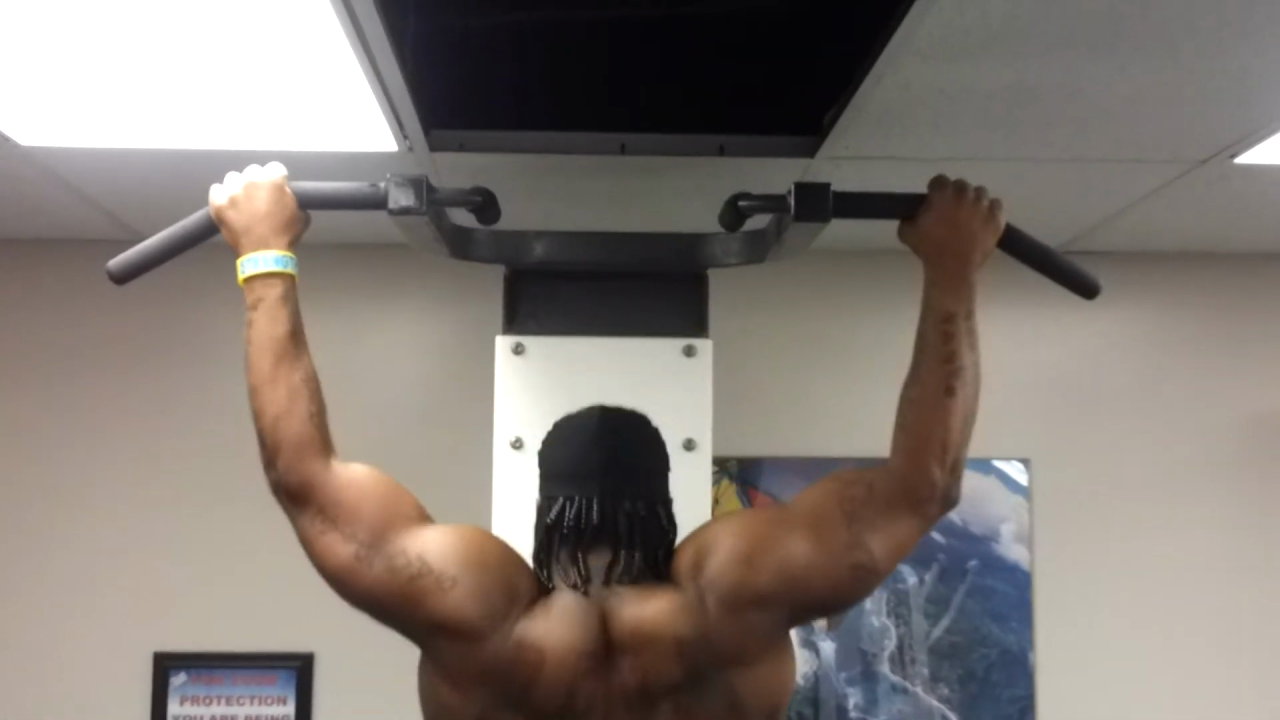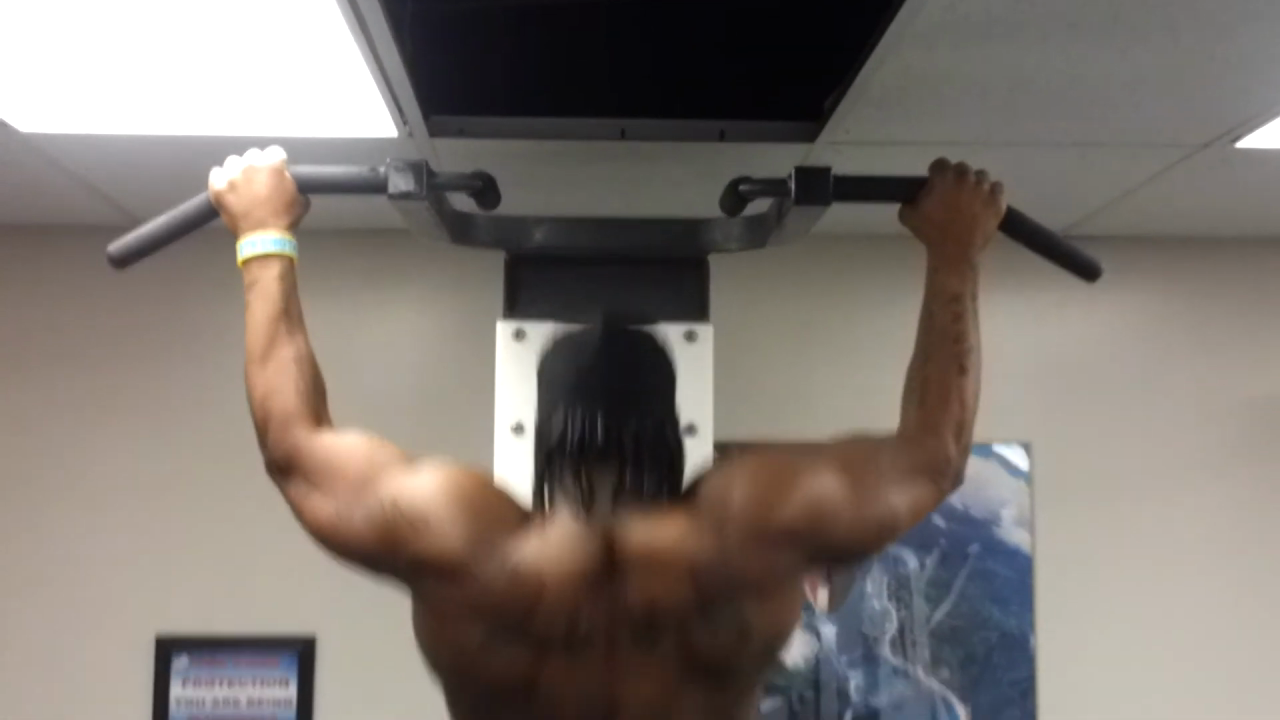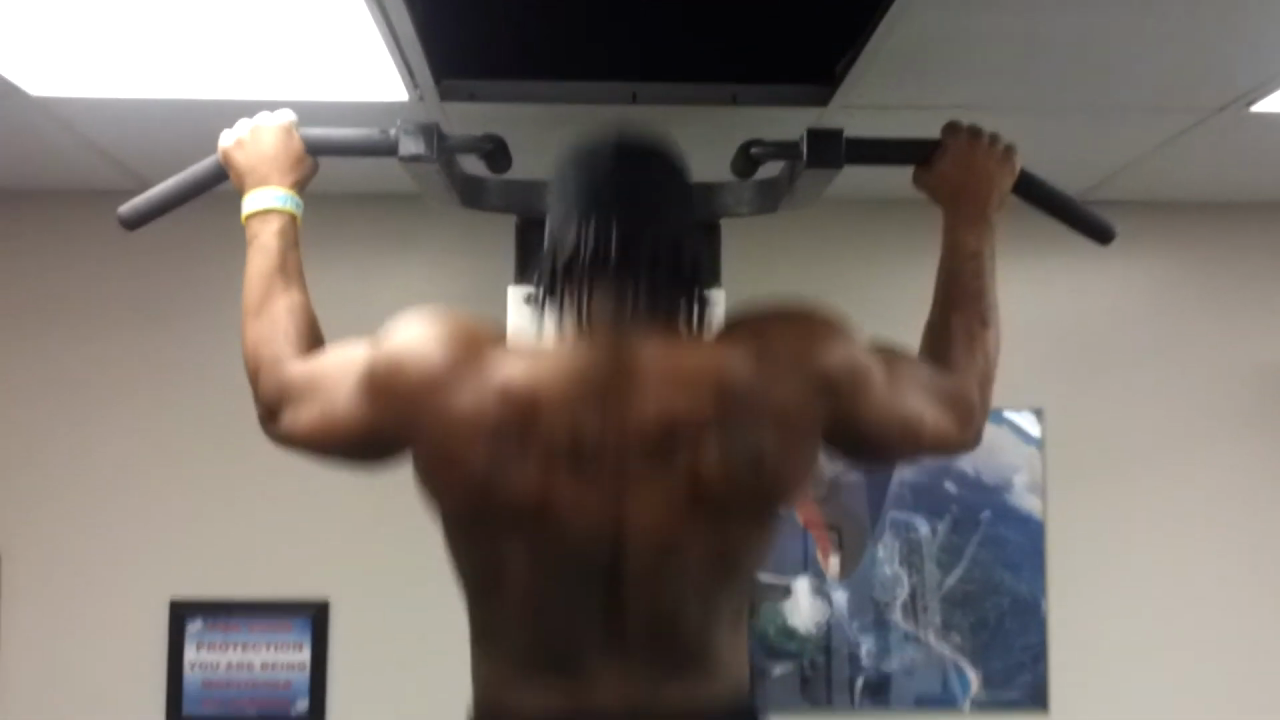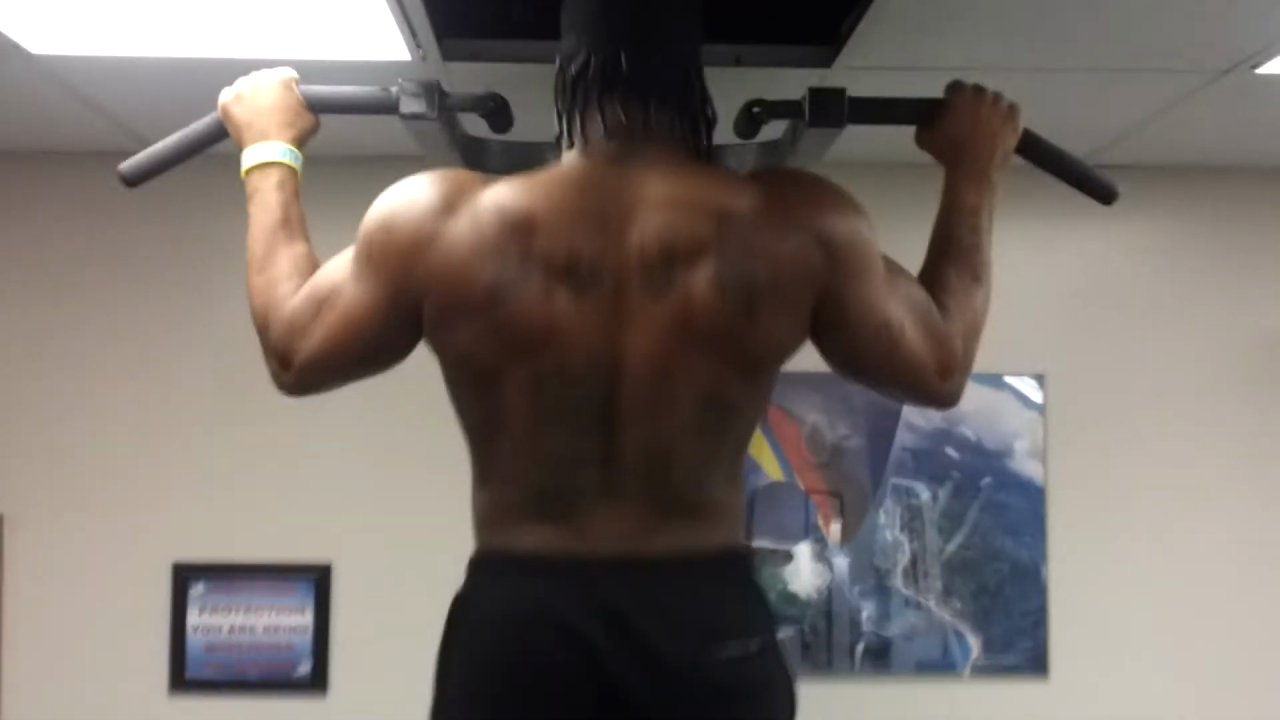
dt=0.2s
person 1, frame 1
left shoulder: (473, 615)
right shoulder: (732, 606)
left elbow: (300, 472)
right elbow: (925, 482)
left wrist: (266, 257)
right wrist: (950, 271)
person 1, frame 2
left shoulder: (465, 554)
right shoulder: (747, 540)
left elbow: (292, 446)
right elbow: (933, 456)
left wrist: (266, 239)
right wrist: (953, 253)
person 1, frame 3
left shoulder: (448, 377)
right shoulder: (782, 371)
left elbow: (282, 394)
right elbow: (956, 408)
left wrist: (269, 196)
right wrist: (969, 212)
person 1, frame 4
left shoulder: (440, 217)
right shoulder: (790, 223)
left elbow: (291, 348)
right elbow: (940, 364)
left wrist: (270, 150)
right wrist: (971, 171)
left hip: (515, 629)
right hip: (710, 632)
